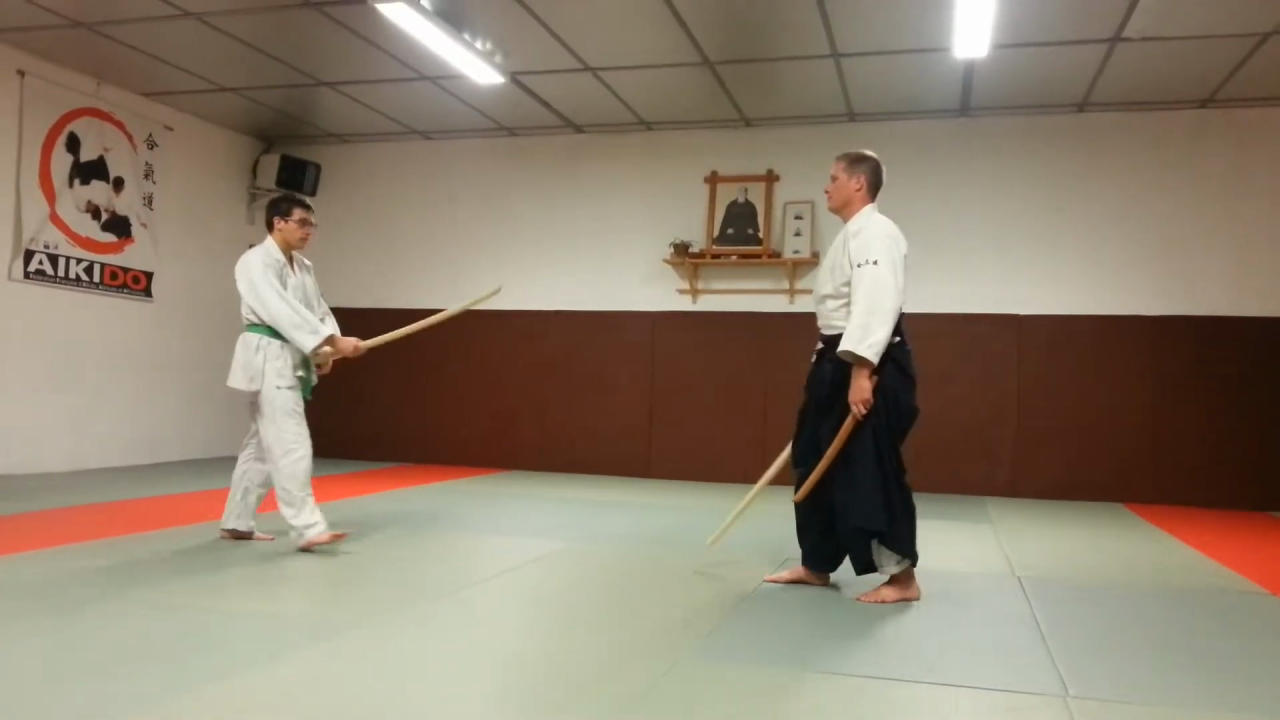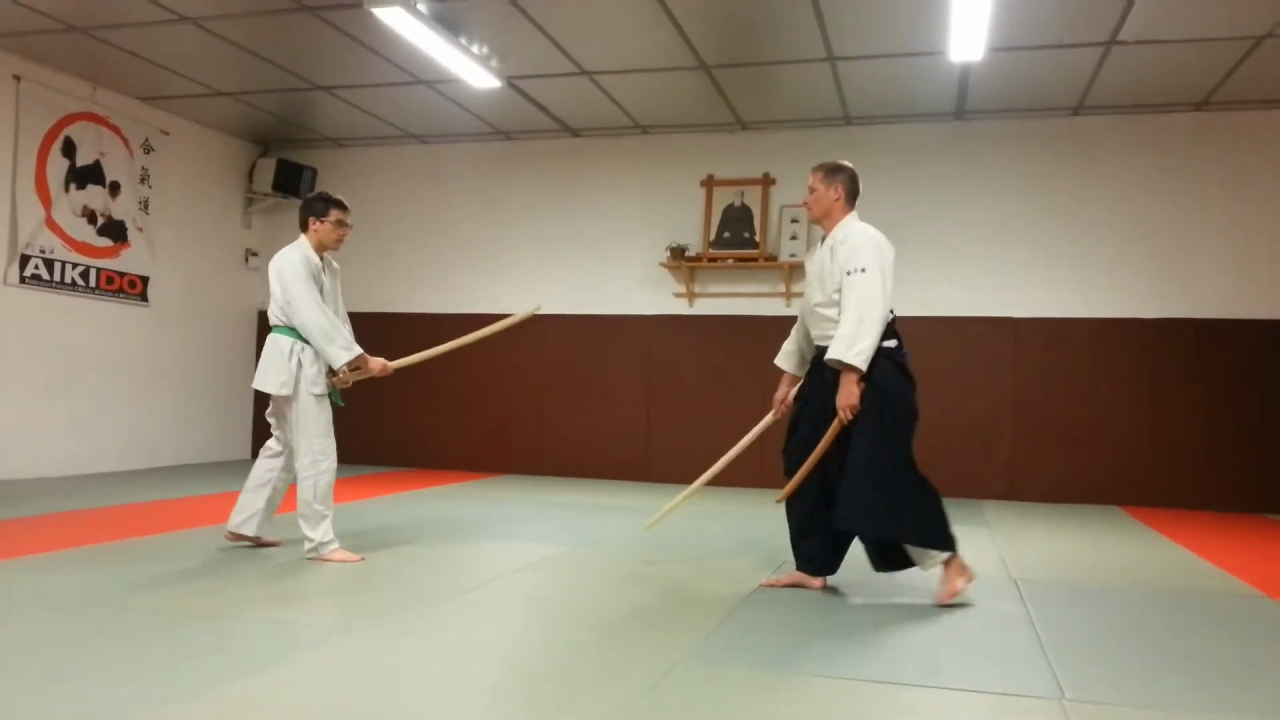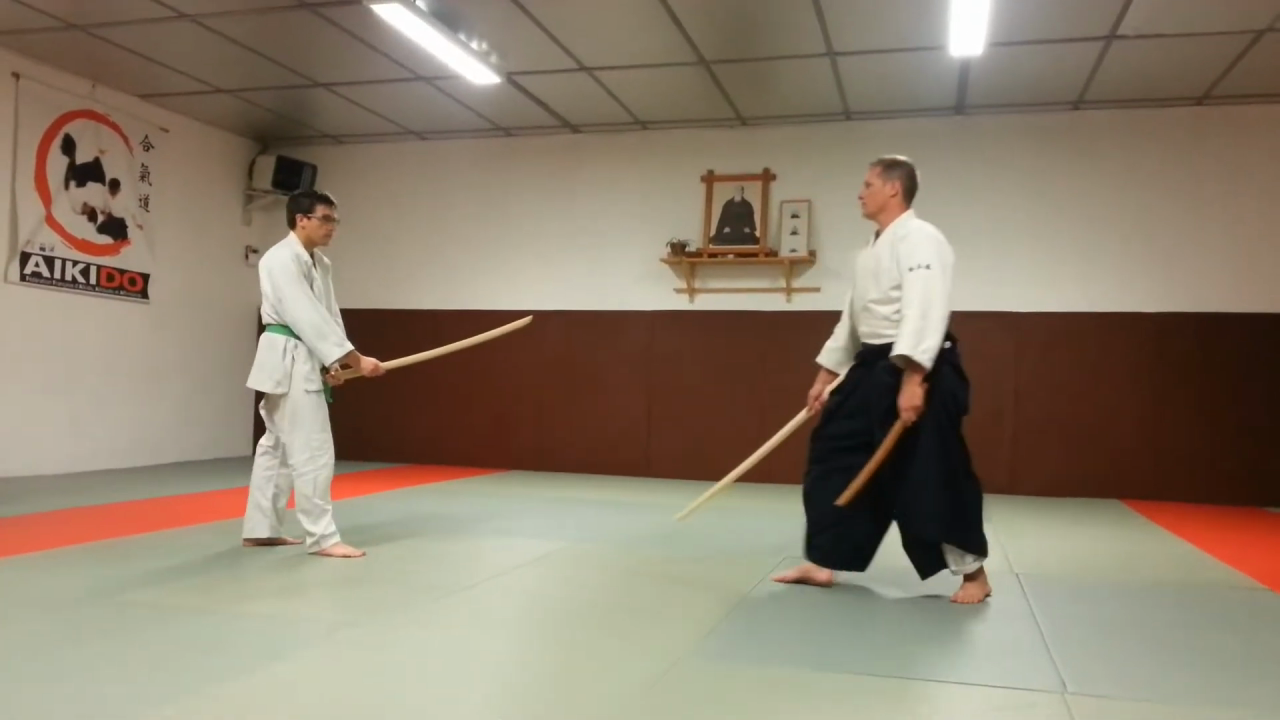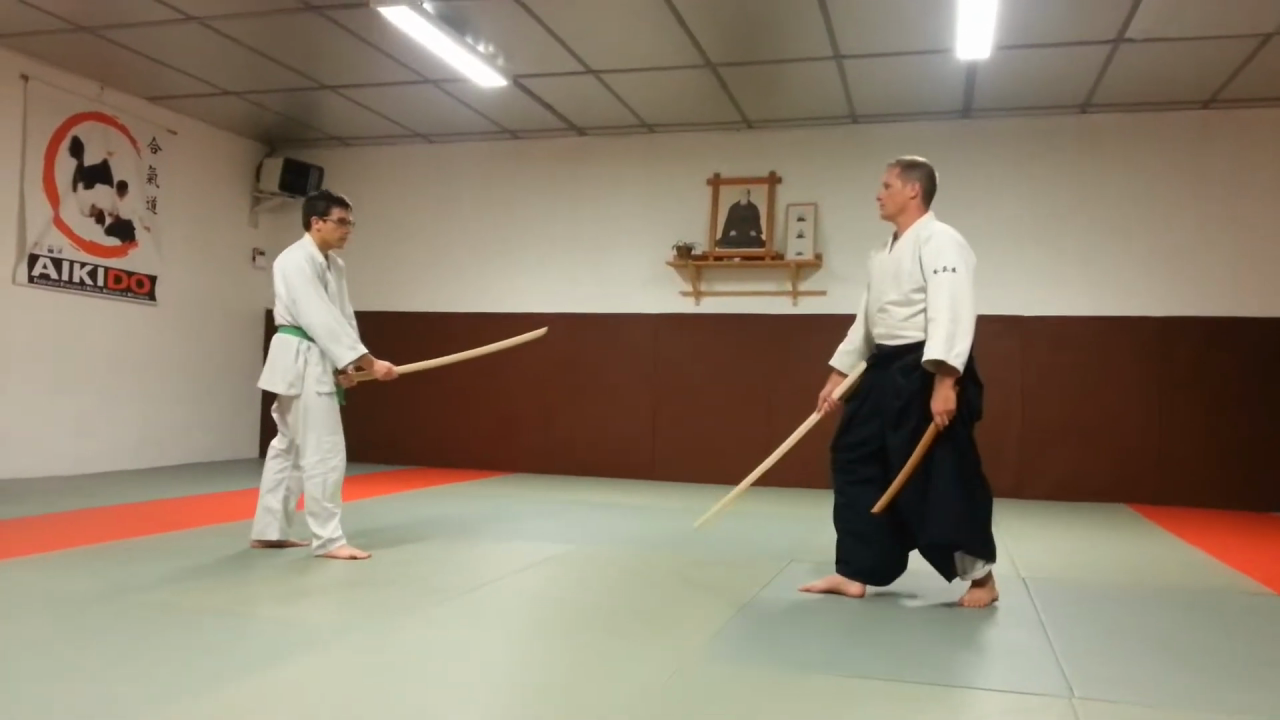
dt=0.4s
person 1, frame 1
left shoulder: (875, 232)
right shoulder: (850, 237)
left elbow: (877, 306)
left wrist: (863, 372)
right wrist: (830, 369)
left hip: (872, 366)
right hip: (839, 364)
left knee: (873, 470)
right knee: (817, 465)
left ankle: (902, 577)
right ankle: (816, 565)
person 1, frame 2
left shoulder: (861, 240)
right shoulder: (822, 252)
left elbow: (865, 313)
right elbow: (808, 321)
left wrist: (852, 378)
right wrist: (788, 378)
left hip: (870, 370)
right hip: (829, 370)
left knee: (883, 472)
right knee: (808, 466)
left ankle: (951, 563)
right ankle: (812, 568)
person 1, frame 3
left shoulder: (919, 239)
right shoulder: (871, 249)
left elbow: (925, 312)
right elbow: (853, 318)
left wrist: (914, 379)
right wrist: (826, 374)
left hip: (916, 369)
right hip: (874, 369)
left knee: (935, 472)
right knee: (833, 453)
left ankle: (973, 572)
right ankle: (823, 562)
person 1, frame 4
left shoulder: (940, 241)
right shoulder: (885, 253)
left elbow: (952, 314)
right elbow: (867, 319)
left wrist: (945, 382)
right wrist: (836, 376)
left hip: (927, 374)
right hip: (886, 373)
left knee: (944, 477)
right knee: (856, 464)
left ankle: (981, 577)
right ankle: (854, 572)
person 2, frame 1
left shoulder: (302, 266)
right shoulder: (256, 261)
left elbow: (319, 310)
right elbow: (281, 312)
left wrist: (327, 348)
right wrist: (333, 341)
left hip: (289, 361)
right hip: (267, 358)
left knee: (261, 445)
right knee: (291, 442)
left ankle: (237, 522)
right ankle: (309, 528)
person 2, frame 2
left shoulder: (328, 266)
right shoulder: (292, 261)
left elbow: (337, 318)
right elbow: (317, 320)
left wrist: (341, 367)
right wrist: (362, 360)
left hip: (311, 363)
right hip: (295, 362)
left knee: (282, 448)
right knee: (316, 453)
left ankle: (245, 525)
right ankle: (320, 542)
person 2, frame 3
left shoulder: (319, 263)
right shoulder: (281, 259)
left elbow: (329, 314)
right elbow: (308, 318)
left wrist: (331, 364)
right wrist: (355, 358)
left hip: (305, 361)
right hip: (288, 360)
left knee: (277, 446)
right knee: (313, 449)
left ankle: (260, 528)
right ankle: (322, 536)
person 2, frame 4
left shoulder: (333, 264)
right shoulder: (296, 261)
left elbow: (344, 317)
right elbow: (321, 320)
left wrist: (347, 366)
right wrist: (368, 361)
left hip: (317, 362)
right hip: (302, 362)
left knee: (288, 447)
right knee: (324, 451)
left ankle: (268, 529)
right ankle: (327, 539)
